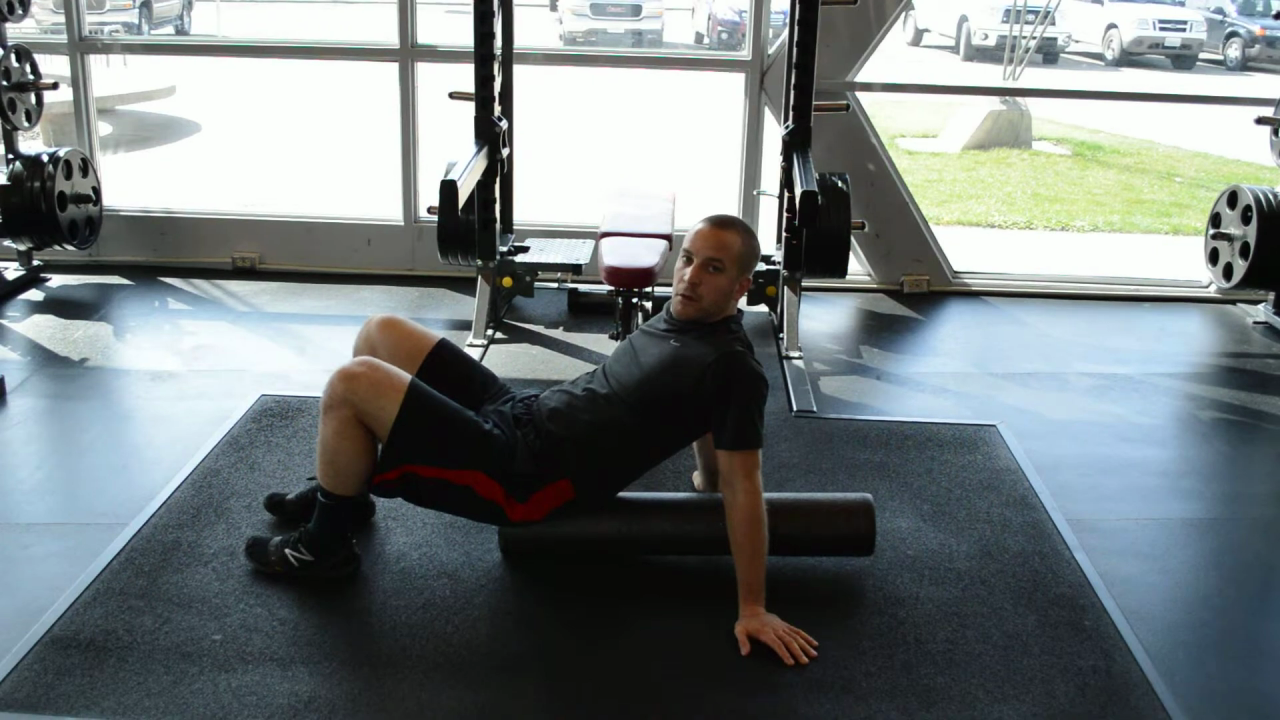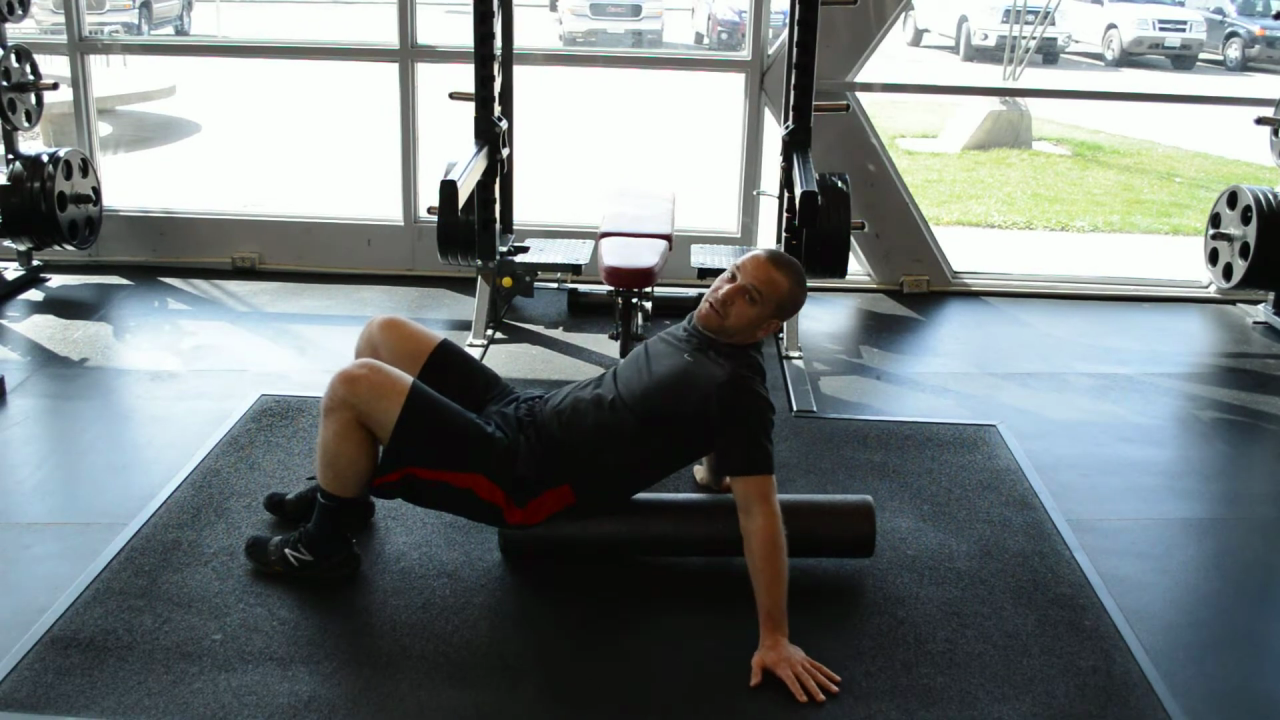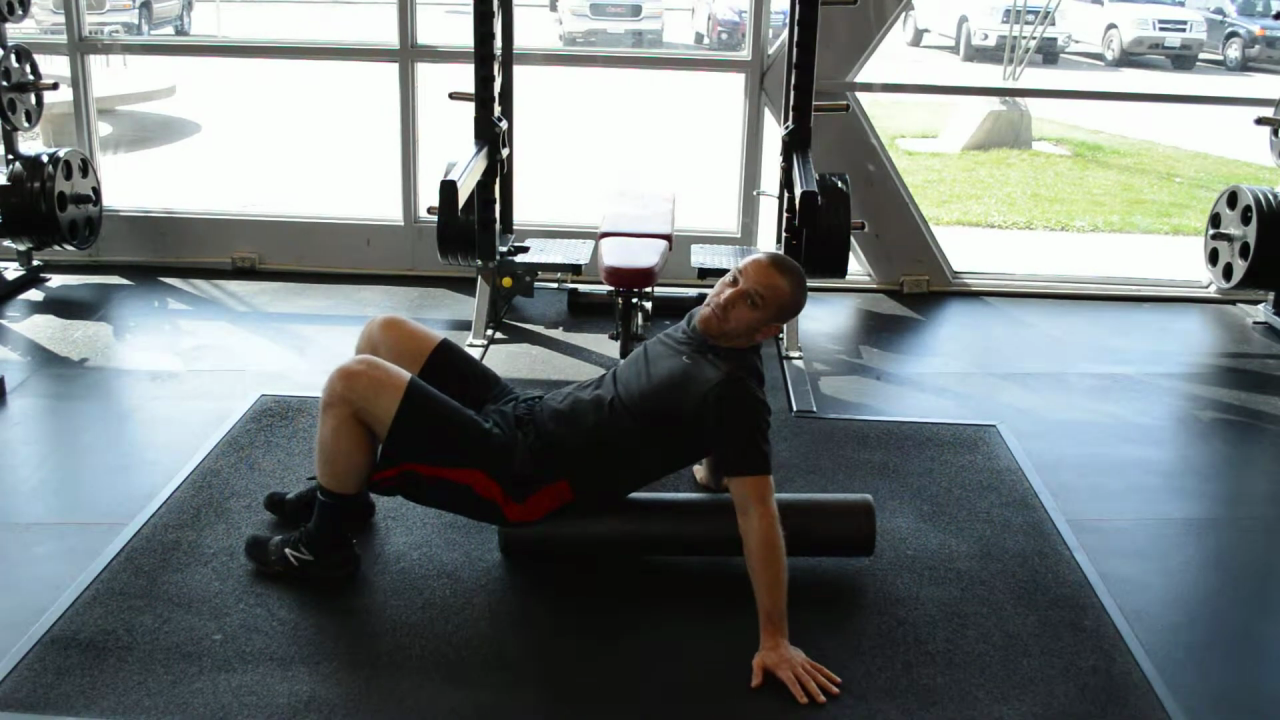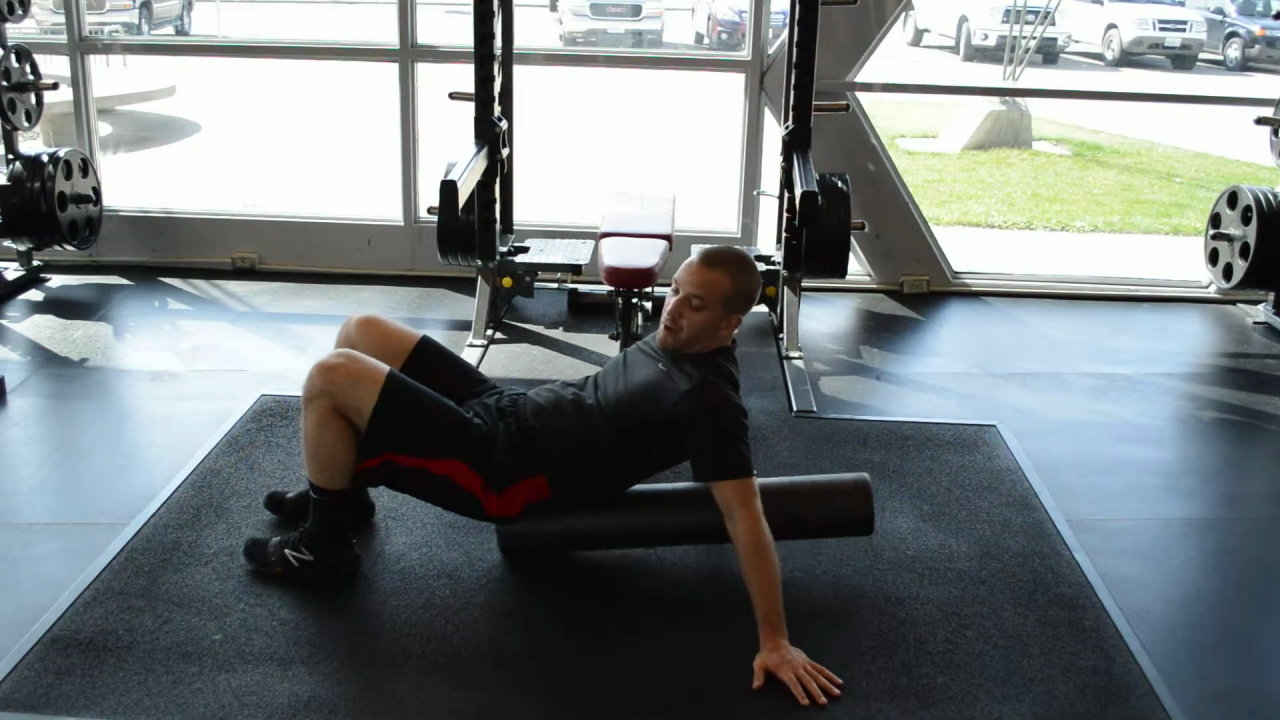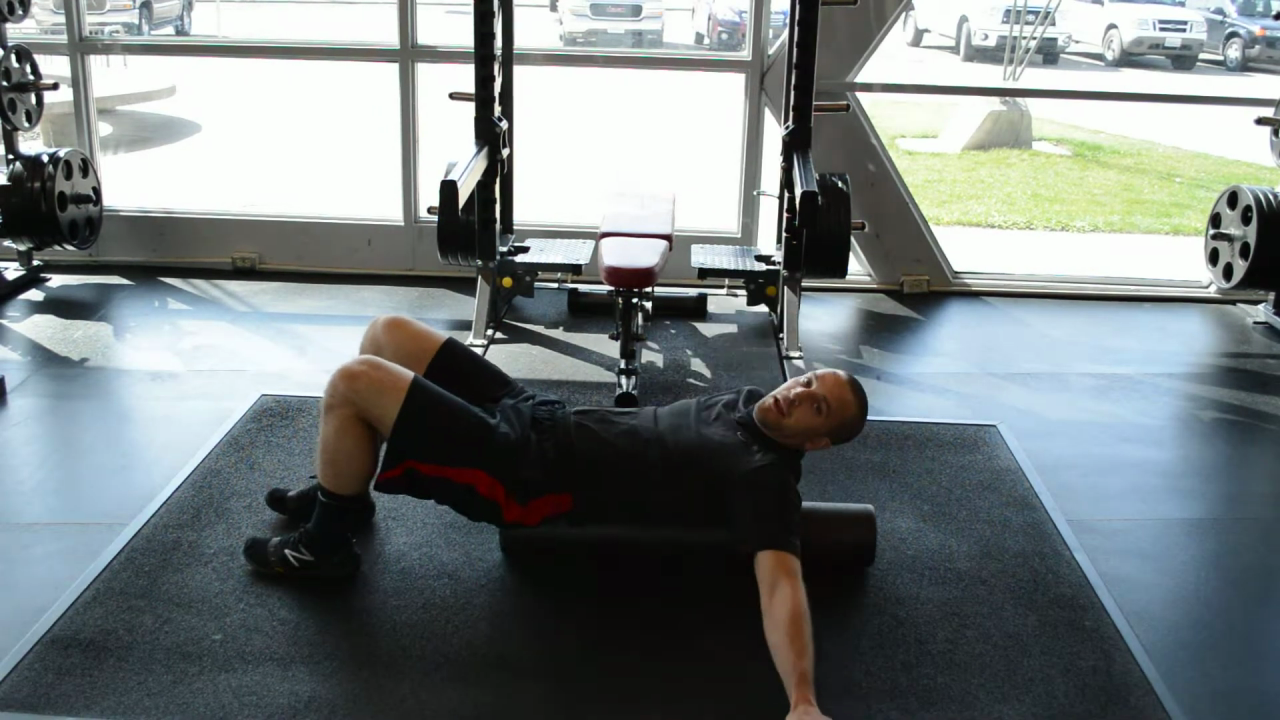
dt=1s
person 1, frame 1
left shoulder: (732, 366)
right shoulder: (682, 316)
left elbow: (742, 487)
right elbow: (706, 444)
left wrist: (752, 608)
left hip: (520, 472)
right hip: (517, 415)
left knee: (349, 385)
right knee: (380, 333)
left ankle: (325, 545)
right ankle: (345, 491)
person 1, frame 2
left shoulder: (740, 389)
right shoulder: (703, 326)
left elbow: (759, 511)
left wrist: (774, 639)
left hip: (519, 473)
right hip: (521, 415)
left knee: (350, 388)
right knee: (383, 334)
left ankle: (325, 546)
right ankle: (343, 494)
person 1, frame 3
left shoulder: (734, 392)
right shoulder: (703, 324)
left elbow: (757, 513)
left wrist: (774, 640)
left hip: (517, 472)
right hip: (520, 415)
left knee: (349, 383)
right knee: (383, 333)
left ankle: (324, 544)
right ankle: (343, 493)
person 1, frame 4
left shoulder: (707, 399)
right shoulder: (682, 334)
left elbow: (745, 518)
left wrist: (774, 642)
left hip: (498, 466)
right hip: (504, 412)
left knee: (328, 377)
right knee: (359, 333)
left ankle: (324, 545)
right ankle: (343, 496)
person 1, frame 5
left shoulder: (766, 477)
right shoulder: (756, 408)
left elbow: (781, 586)
left hip: (522, 474)
right hip: (540, 419)
left knee: (351, 384)
right knee: (387, 332)
left ankle: (325, 545)
right ankle: (344, 495)
